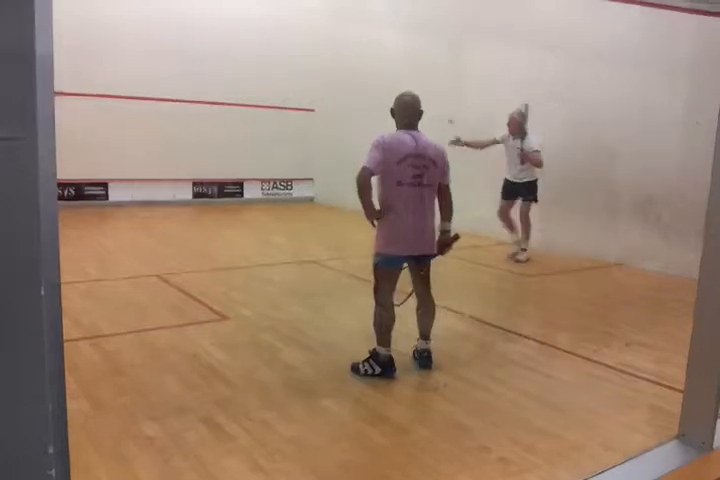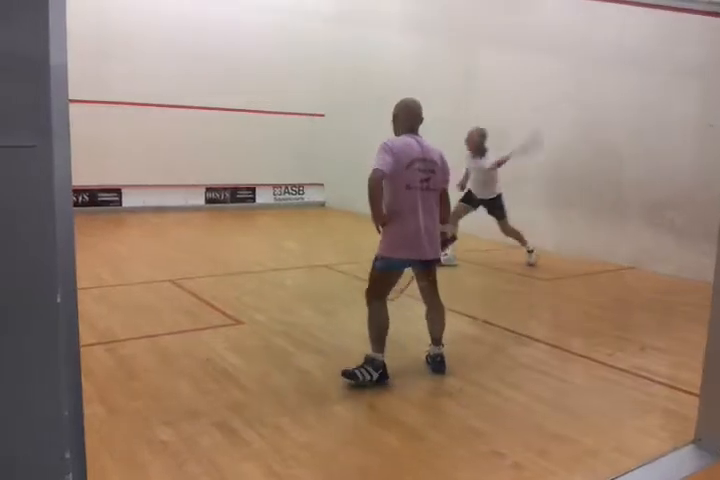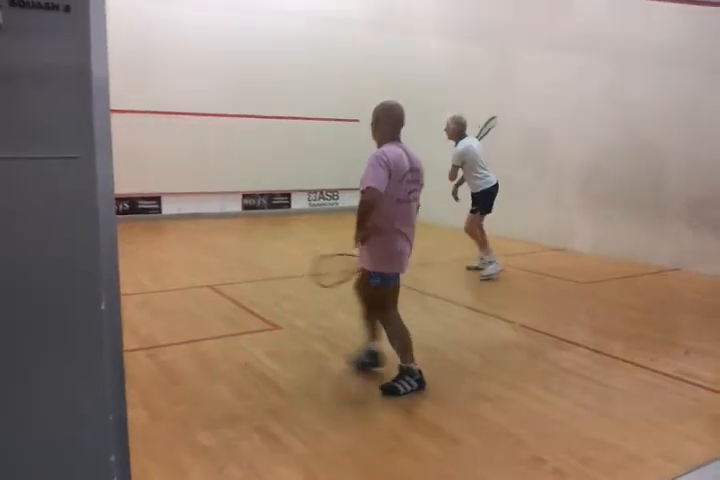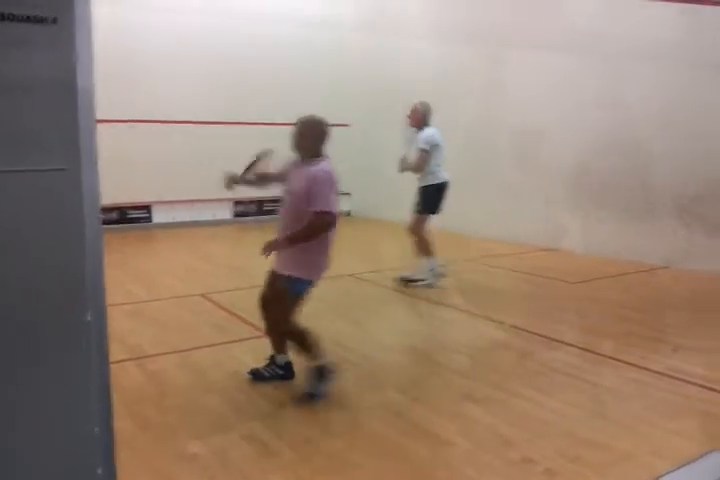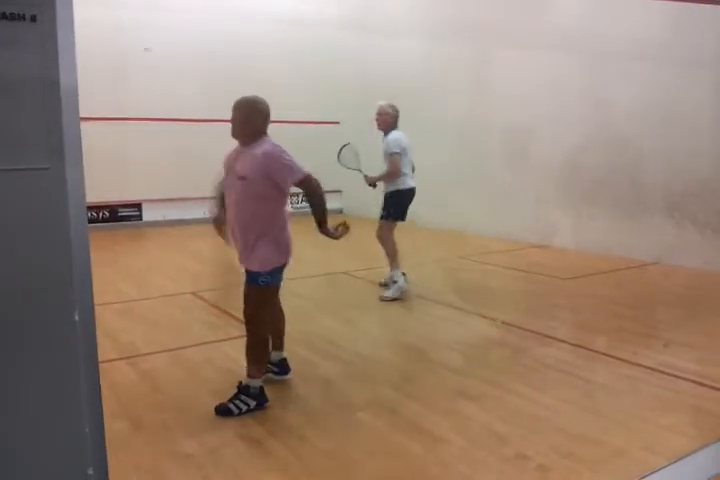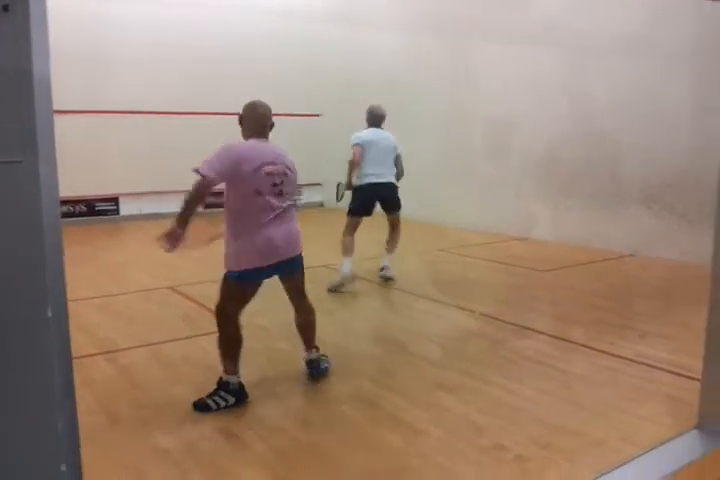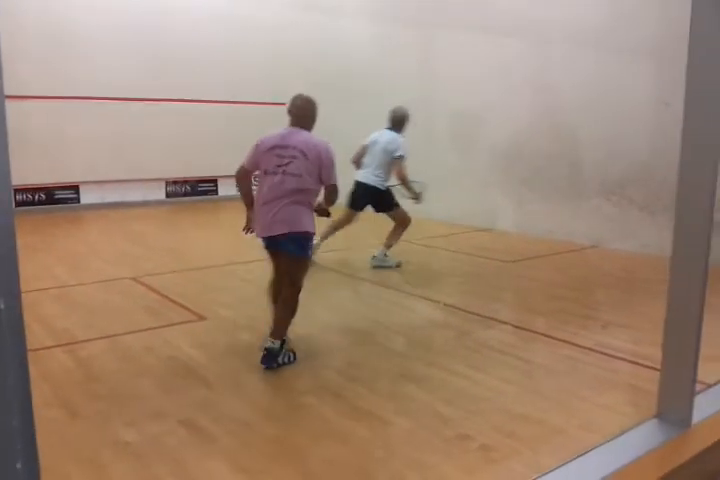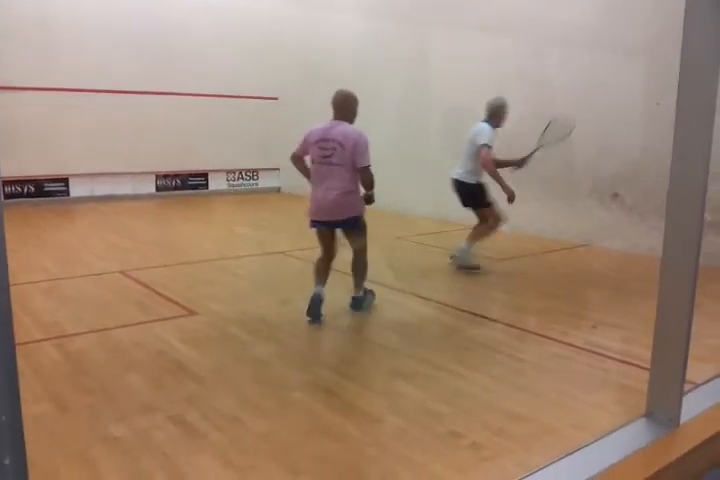
dt=0.4s
person 1, frame 1
left shoulder: (385, 144)
right shoulder: (437, 151)
left elbow: (363, 178)
right elbow: (444, 195)
left wrist: (369, 210)
right wrist: (446, 231)
left hip: (392, 236)
right hip: (424, 236)
left knee: (383, 295)
right knee: (423, 291)
left ankle: (382, 358)
right ankle: (424, 349)
person 1, frame 2
left shoulder: (392, 147)
right shoulder: (437, 155)
left elbow: (375, 180)
right elbow: (443, 199)
left wrist: (377, 214)
right wrist: (442, 232)
left hip: (398, 240)
right hip: (428, 240)
left knee: (376, 297)
right knee: (431, 296)
left ankle: (376, 364)
right ankle: (437, 354)
person 1, frame 3
left shoulder: (381, 157)
right shoulder: (414, 160)
left elbow: (371, 198)
left wrist: (361, 229)
left hip: (383, 248)
right hip: (398, 242)
left knee: (384, 310)
right knee: (363, 291)
left ankle: (411, 372)
right ankle: (372, 351)
person 1, frame 4
left shoulder: (321, 175)
right shoulder: (300, 166)
left elbow: (326, 219)
right elbow: (273, 177)
left wrist: (287, 241)
right wrist: (242, 180)
left hip: (303, 260)
right hip: (289, 256)
left knee: (281, 320)
right knee: (268, 303)
left ankle: (320, 366)
right ankle: (281, 363)
person 1, frame 5
left shoulder: (268, 154)
right shoulder: (240, 152)
left elbow: (310, 184)
right elbow: (228, 185)
left wrist: (323, 228)
right wrist: (221, 214)
left hip: (264, 251)
right hip: (255, 248)
left knee: (255, 316)
right knee: (269, 306)
left ankle: (253, 390)
right ankle: (277, 361)
person 1, frame 6
left shoulder: (233, 153)
right shoulder: (287, 160)
left elbow: (201, 188)
left wrist: (180, 224)
left hip: (249, 250)
right hip: (289, 244)
left knee: (226, 314)
right knee: (301, 304)
left ankle: (231, 386)
right ankle: (313, 360)
person 1, frame 7
left shoulder: (266, 142)
right shoulder: (320, 148)
left elbow: (242, 175)
right elbow: (332, 192)
left wrist: (251, 210)
right wrist: (323, 205)
left hip: (266, 221)
right hip: (298, 223)
left knee: (280, 276)
right knee: (293, 287)
left ankle: (275, 333)
right ankle: (274, 347)
person 1, frame 8
left shoulder: (314, 133)
right shoulder: (356, 136)
left elbow: (295, 157)
right elbow: (364, 174)
right wrist: (369, 193)
left hip: (319, 206)
right hip: (348, 205)
left knee: (326, 253)
right knee: (359, 250)
left ankle: (317, 295)
right ankle: (358, 296)
person 2, frame 1
left shoulder: (529, 142)
right shoulder: (507, 137)
left elbow: (540, 164)
right elbow: (484, 144)
left wrist: (527, 157)
right wrist: (464, 143)
left hip: (528, 181)
right hip: (511, 180)
left knee: (524, 214)
right knee: (502, 212)
left ankle: (524, 249)
right ankle: (518, 239)
person 2, frame 2
left shoulder: (488, 161)
right shoulder: (471, 154)
right wrist: (464, 180)
left hip: (492, 196)
right hip: (474, 192)
left knee: (506, 229)
right knee: (453, 216)
left ankle: (530, 250)
right ankle: (449, 254)
person 2, frame 3
left shoulder: (461, 150)
right shoulder: (471, 141)
left elbow: (452, 177)
right wrist: (457, 185)
left hip: (485, 189)
right hip: (486, 186)
left knee: (470, 227)
right knee: (476, 225)
left ankle: (492, 262)
right ankle: (485, 259)
person 2, frame 4
left shoulder: (426, 135)
right shoulder: (430, 133)
left elbow: (418, 166)
left wrist: (405, 165)
left hip: (433, 185)
right hip: (433, 184)
left knee: (415, 227)
right knee: (417, 227)
left ankle: (433, 269)
right ankle: (422, 270)
person 2, frame 5
left shoulder: (393, 139)
right shoulder: (392, 138)
left elbow: (395, 171)
right elbow: (411, 168)
left wrist: (374, 179)
left hip: (400, 191)
right hip: (397, 191)
left knee: (384, 233)
right knee: (383, 234)
left ankle: (398, 282)
right ankle: (396, 273)
person 2, frame 6
left shoulder: (360, 136)
right shoulder: (391, 138)
left elbow: (355, 160)
right elbow: (400, 171)
left wrist: (349, 180)
left hip: (365, 186)
right hip: (388, 185)
left knee: (349, 231)
right knee: (395, 226)
left ankle: (346, 272)
right ankle: (386, 266)
person 2, frame 7
left shoulder: (375, 136)
right shoulder: (398, 141)
left elbow: (356, 159)
right elbow: (400, 174)
right wrist: (412, 192)
left hip: (360, 183)
right hip: (377, 188)
left knee: (345, 220)
right knee: (404, 221)
left ankle: (315, 245)
right ankle: (381, 256)
person 2, frame 8
left shoulder: (483, 128)
right shoulder: (485, 131)
left elbow: (489, 162)
right elbow: (485, 162)
left wrist: (517, 162)
right wrist: (504, 186)
left hip: (464, 180)
right hip: (466, 182)
left knee: (486, 220)
right knee: (496, 219)
left ankle: (463, 255)
right ankle: (463, 251)
